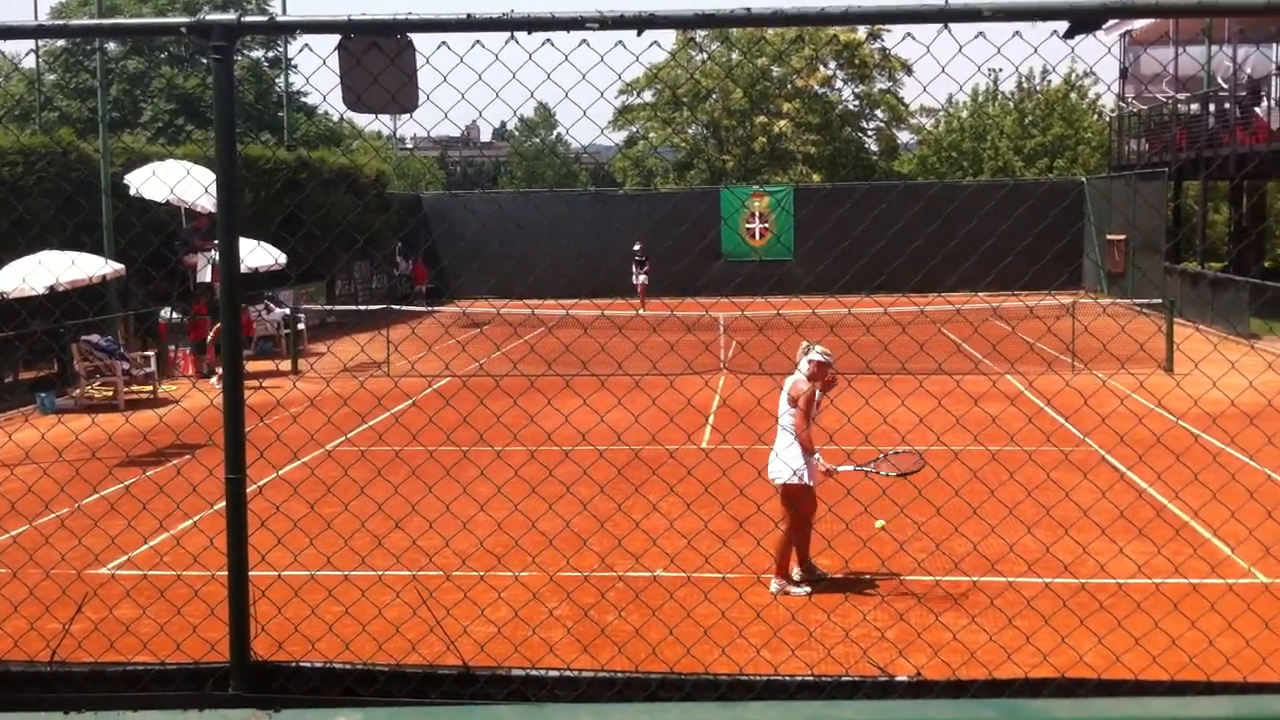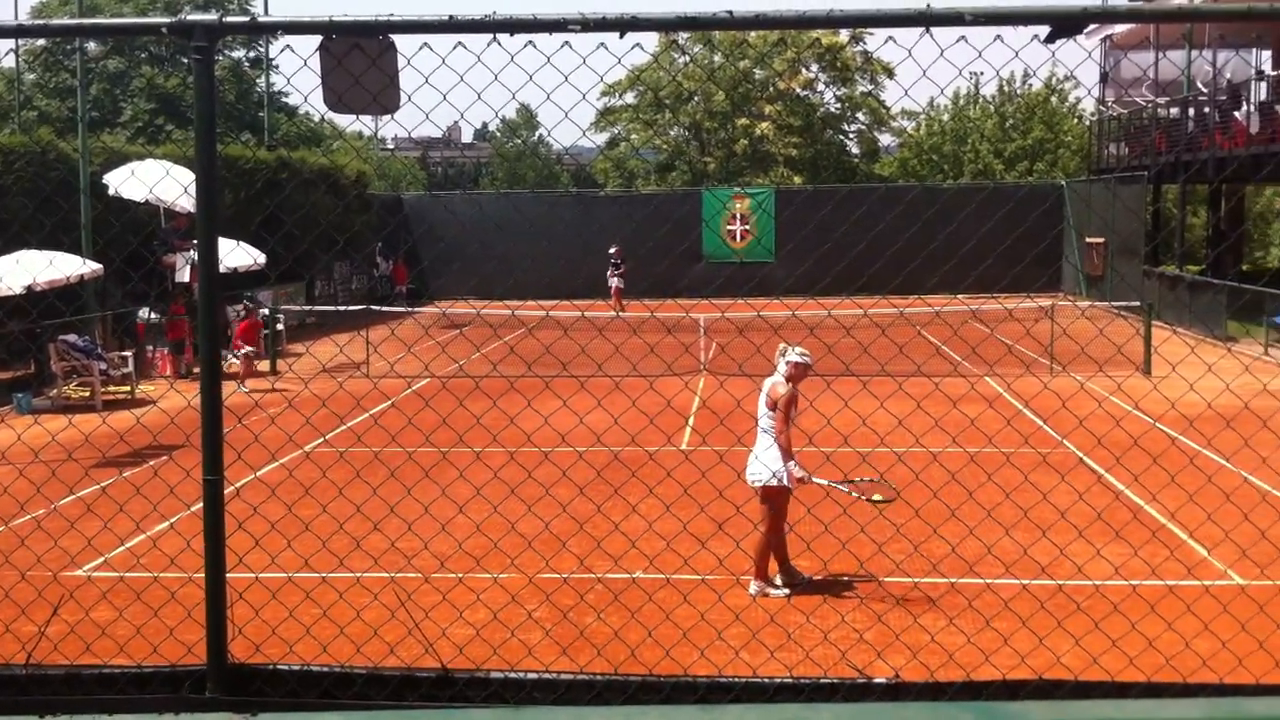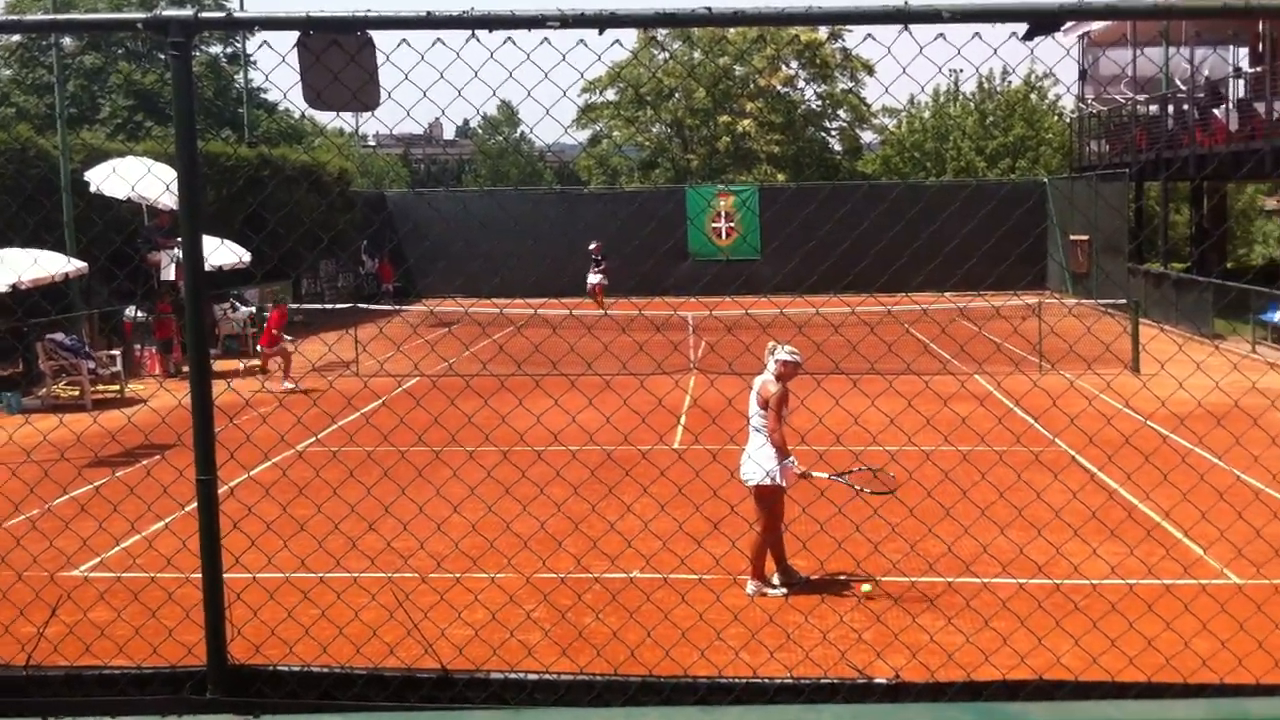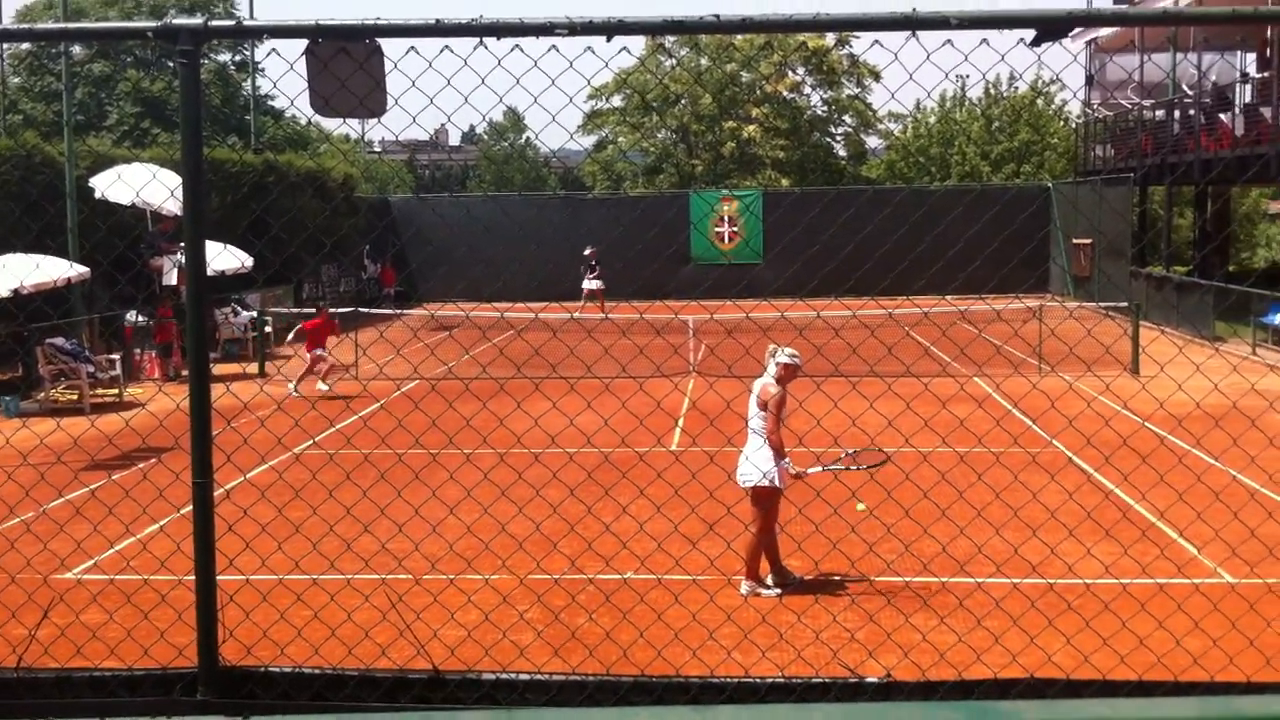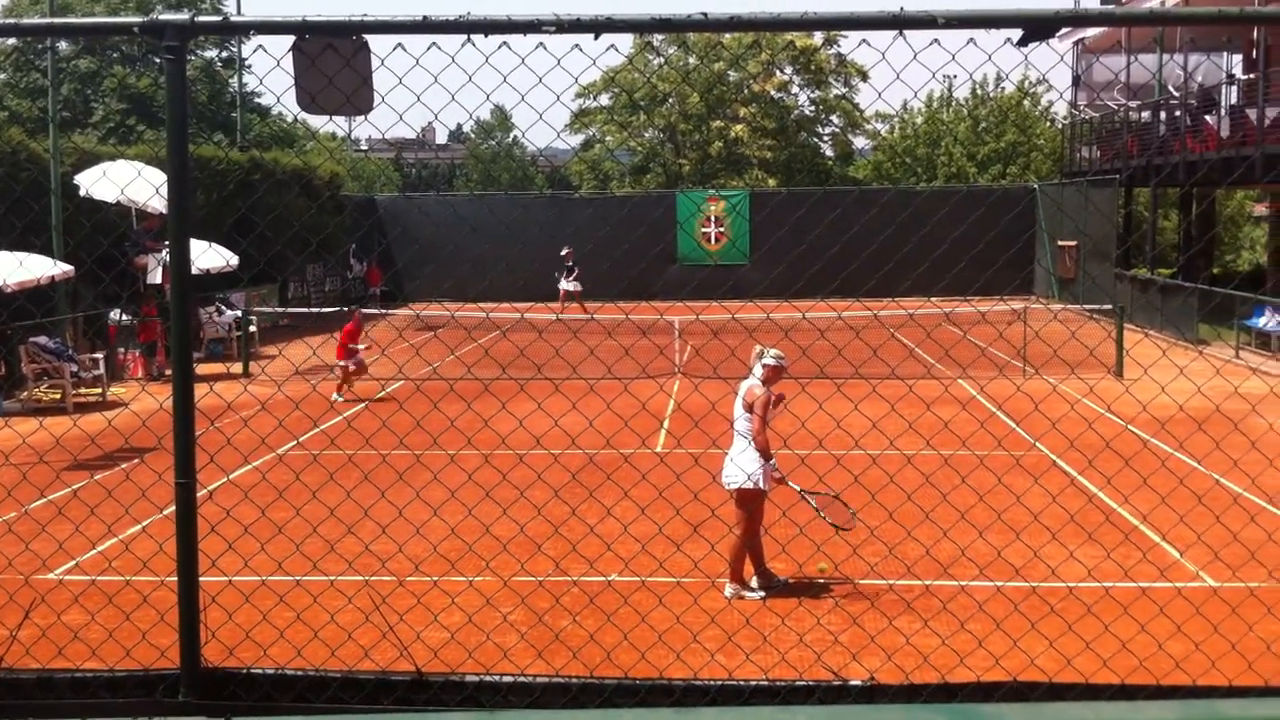
dt=0.2s
person 1, frame 1
left shoulder: (793, 381)
right shoulder: (805, 387)
right elbow: (801, 430)
left wrist: (822, 390)
right wrist: (817, 460)
left hip: (788, 458)
right hip: (793, 463)
left knee: (806, 514)
right knee: (792, 522)
left ankle: (804, 568)
right ankle: (780, 580)
person 1, frame 2
left shoulder: (771, 383)
right shoulder: (784, 390)
right elbow: (781, 433)
right wrist: (794, 467)
left hip: (767, 461)
right hip: (772, 464)
left knee: (778, 522)
right knee: (770, 525)
left ankle: (786, 572)
right ankle: (759, 581)
person 1, frame 3
left shoulder: (762, 381)
right shoulder: (775, 389)
right elbow: (774, 432)
right wrist: (792, 463)
left hip: (761, 460)
right hip: (766, 464)
left knee: (774, 521)
right knee: (765, 525)
left ankle: (783, 571)
right ankle: (756, 581)
person 1, frame 4
left shoulder: (760, 384)
right shoulder: (775, 391)
right elbow: (772, 433)
right wrist: (787, 464)
left hip: (758, 461)
right hip: (763, 465)
left knee: (768, 523)
right knee: (760, 525)
left ankle: (777, 572)
right ankle: (750, 582)
person 1, frame 5
left shoulder: (747, 385)
right shoulder: (761, 392)
right elbow: (758, 435)
left wrist: (772, 405)
right wrist: (772, 467)
left hip: (742, 463)
right hip: (748, 467)
left knee: (753, 525)
right knee: (744, 528)
left ankle: (762, 574)
right ankle: (734, 584)
